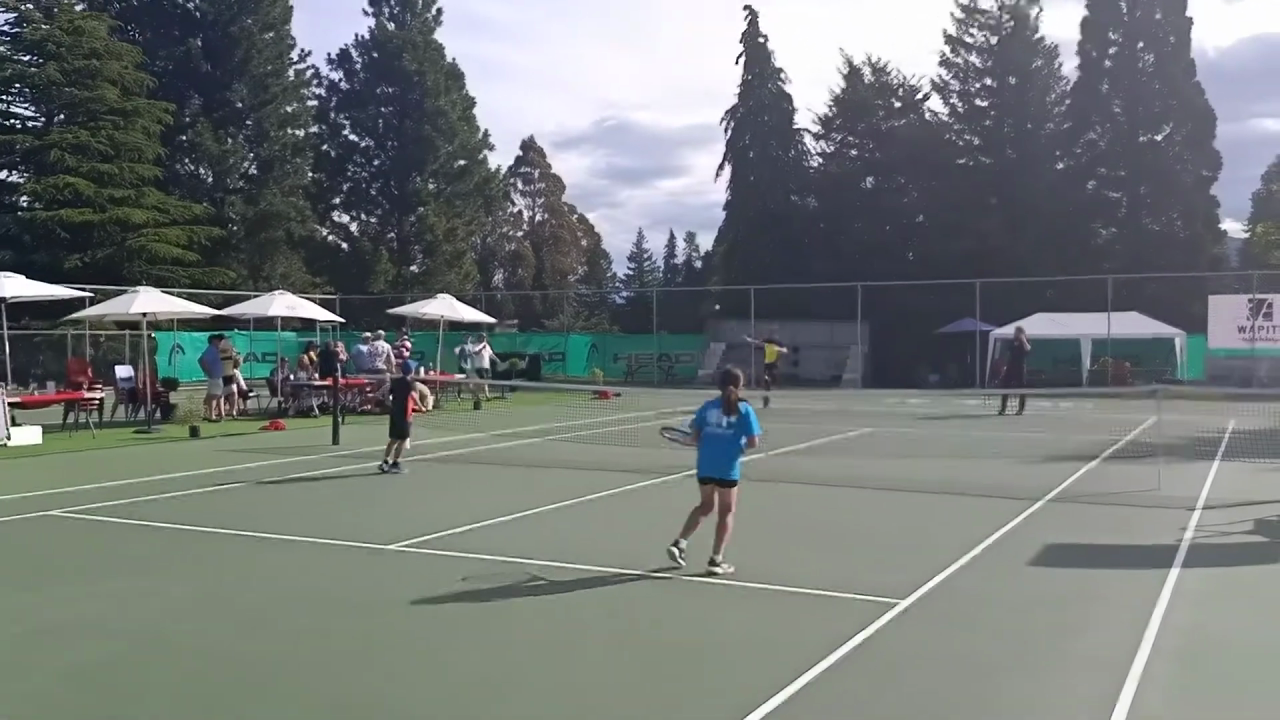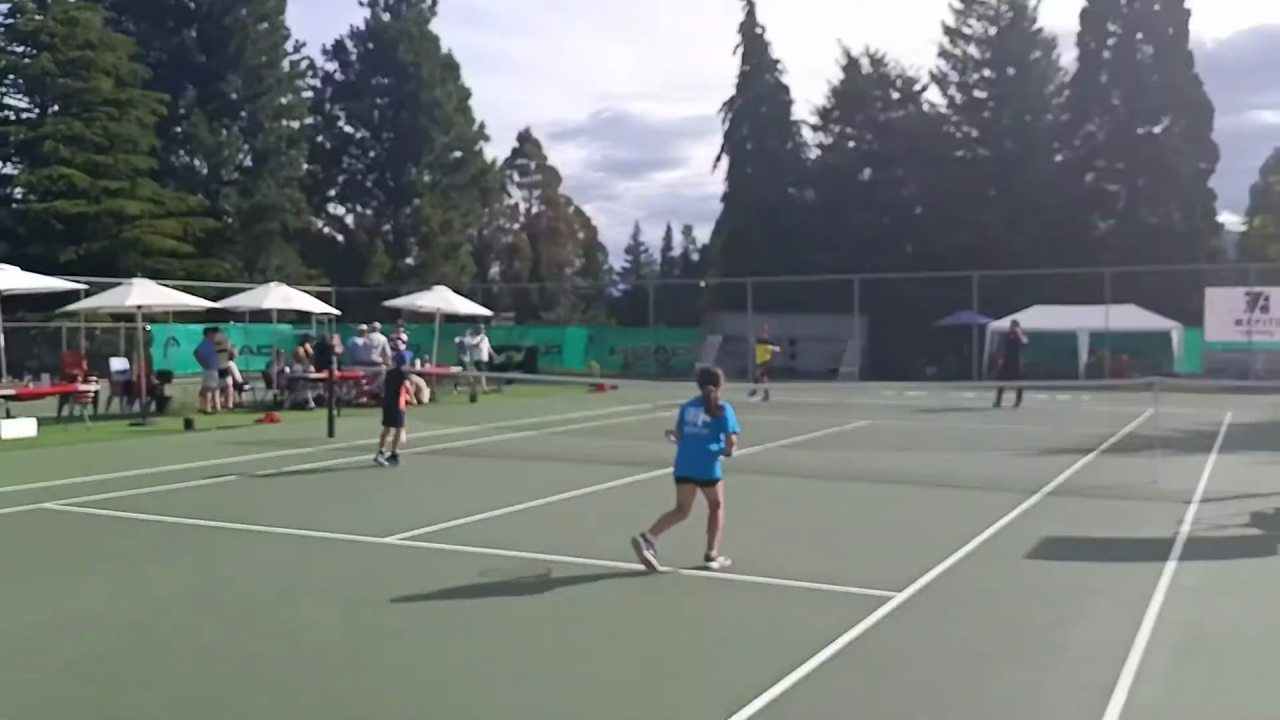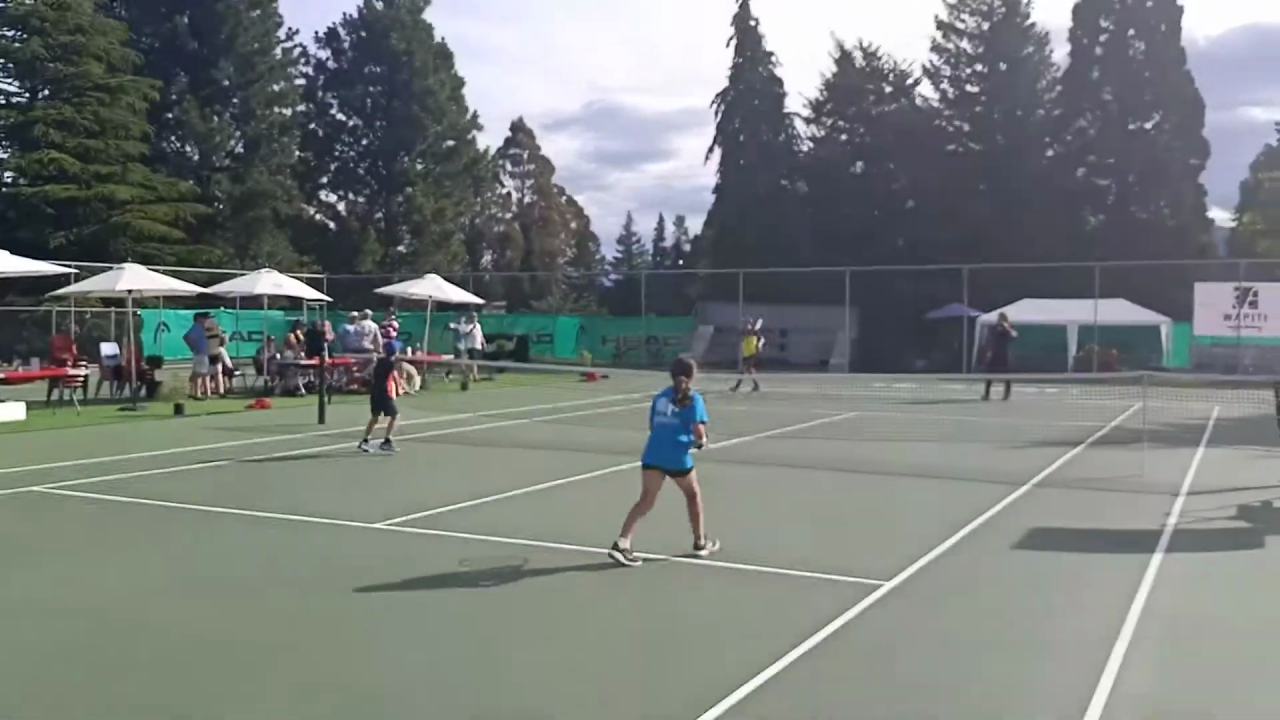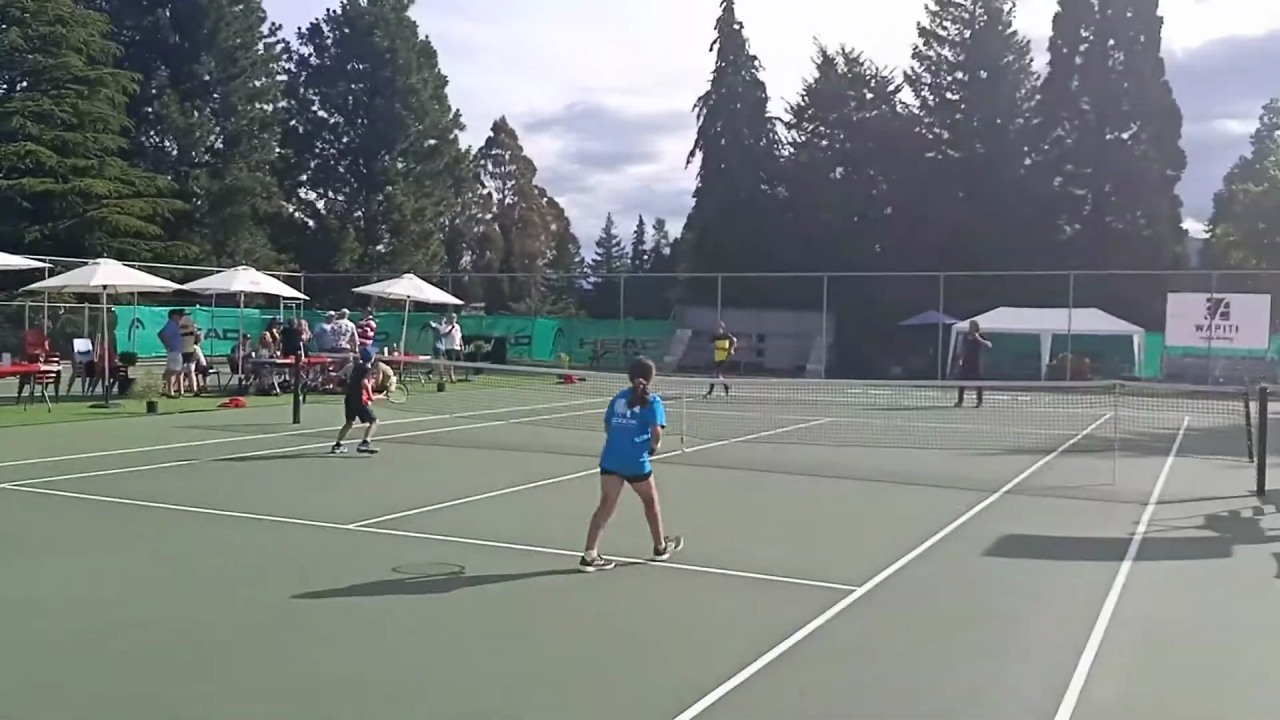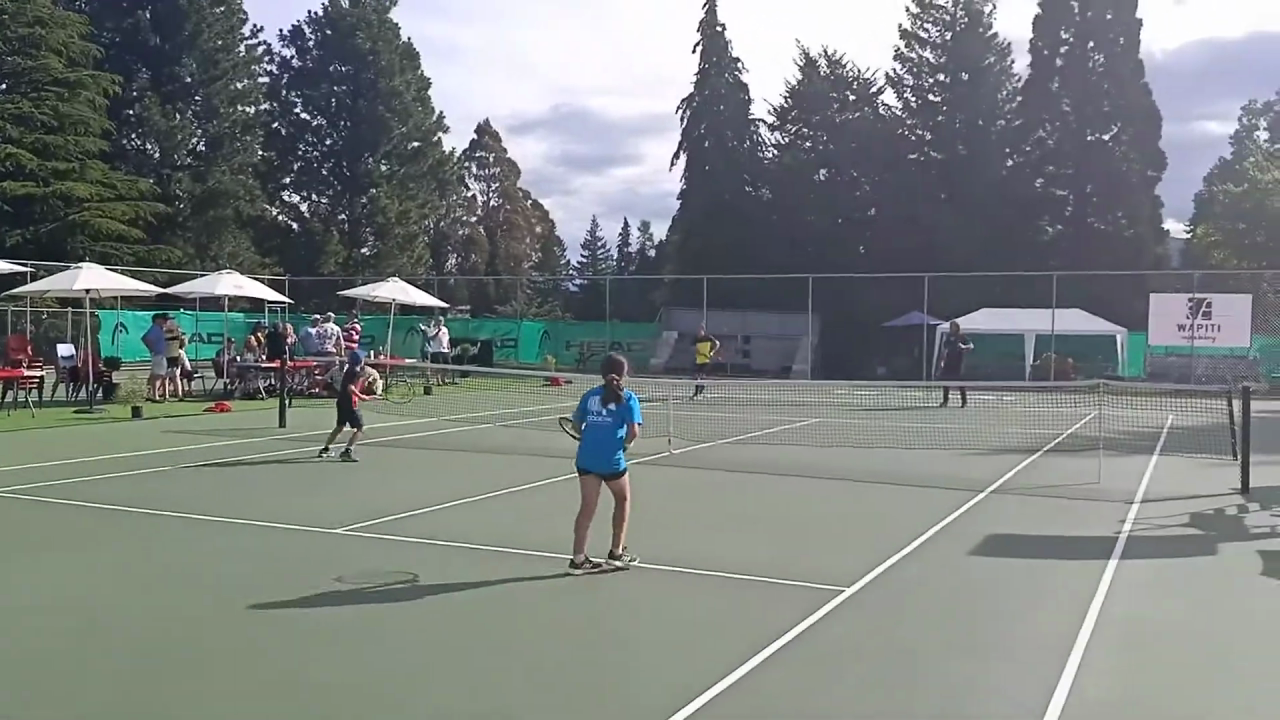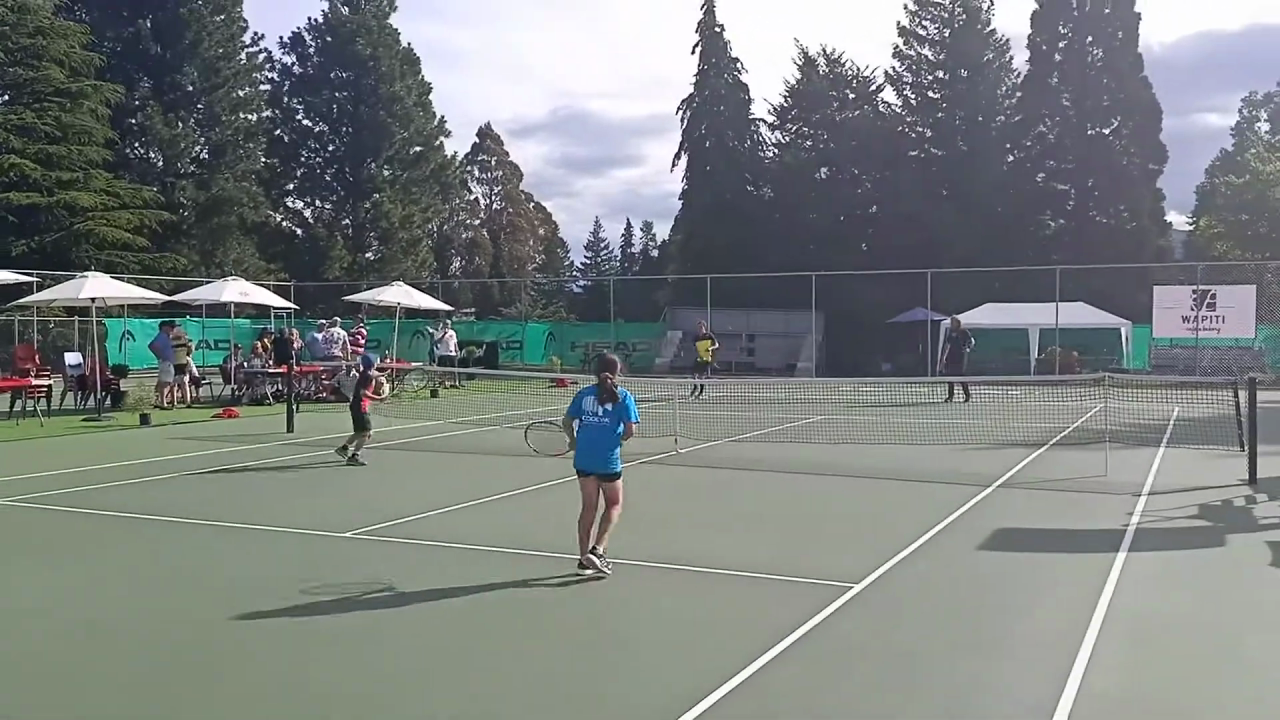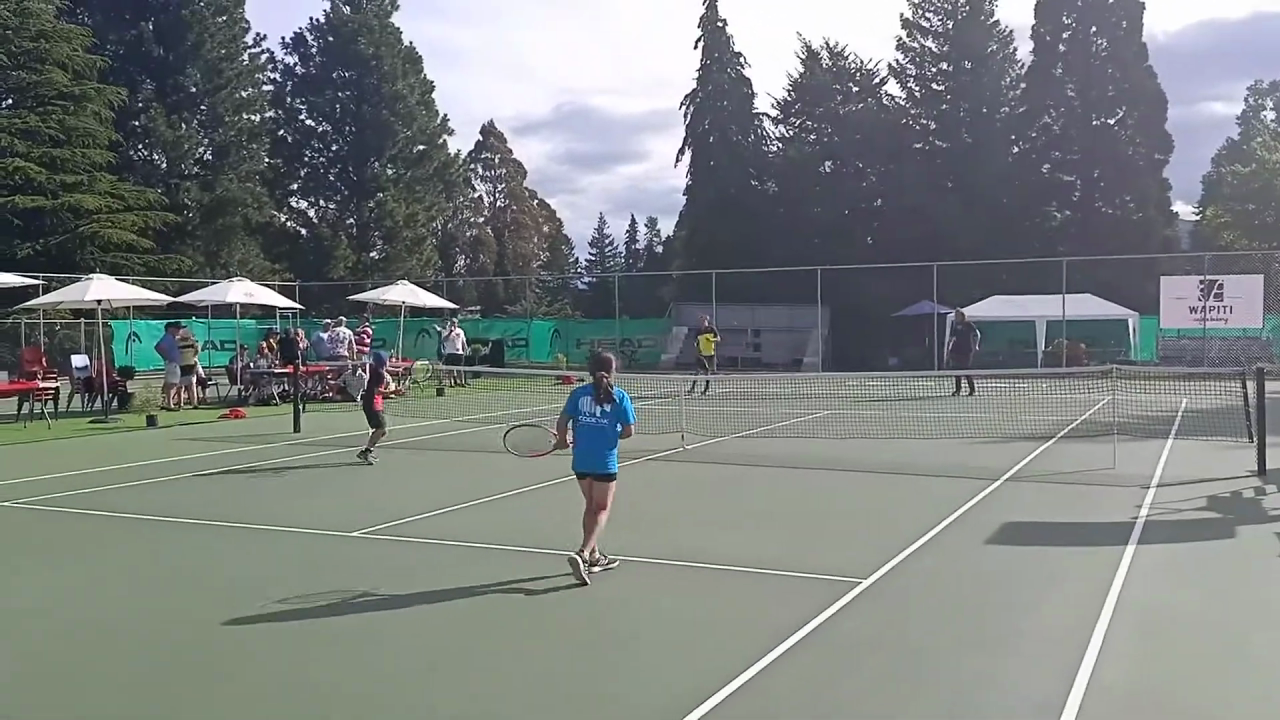
dt=0.1s
person 1, frame 1
left shoulder: (707, 407)
right shoulder: (744, 410)
left elbow: (695, 436)
right elbow: (753, 443)
right wrist: (742, 449)
left hip: (705, 466)
right hip: (727, 468)
left knee: (705, 506)
right knee: (726, 512)
left ankle: (679, 542)
right ankle: (716, 560)
person 1, frame 2
left shoulder: (688, 407)
right shoulder: (723, 409)
left elbow: (678, 435)
right elbow: (731, 441)
right wrist: (728, 450)
left hip: (683, 465)
right hip: (707, 465)
left knee: (681, 510)
right knee: (716, 506)
left ankle: (647, 538)
right ankle: (712, 554)
person 1, frame 3
left shoulder: (661, 396)
right shoulder: (693, 399)
right elbow: (699, 431)
right wrist: (701, 441)
left hip: (652, 455)
right hip: (677, 458)
left knee: (646, 500)
right knee: (693, 496)
left ankle: (620, 543)
right ankle: (700, 544)
person 1, frame 4
left shoulder: (618, 397)
right shoulder: (652, 401)
left elbow: (607, 426)
right elbow: (656, 433)
right wrist: (654, 445)
left hip: (610, 458)
right hip: (635, 461)
left knee: (606, 505)
right knee: (650, 501)
left ankle: (589, 555)
right ankle: (660, 546)
person 1, frame 5
left shoulder: (590, 395)
right shoulder: (627, 398)
left elbow: (576, 423)
right elbow: (633, 432)
right wrist: (624, 442)
left hip: (586, 458)
right hip: (611, 460)
left knee: (587, 507)
right knee: (622, 501)
left ankle: (578, 559)
right ankle: (617, 552)
person 1, frame 6
left shoulder: (583, 394)
right shoulder: (623, 396)
left elbow: (567, 422)
right elbow: (630, 430)
left wrist: (574, 440)
left hip: (583, 459)
right hip: (608, 459)
left knee: (589, 507)
right knee: (614, 504)
left ankle: (586, 559)
right ankle: (597, 550)
person 1, frame 7
left shoulder: (578, 393)
right shoulder: (620, 396)
left elbow: (563, 422)
right elbow: (628, 431)
left wrist: (562, 440)
left hip: (581, 460)
right hip: (604, 461)
left knee: (592, 507)
right knee: (601, 509)
left ankle: (594, 557)
right ankle: (582, 554)
